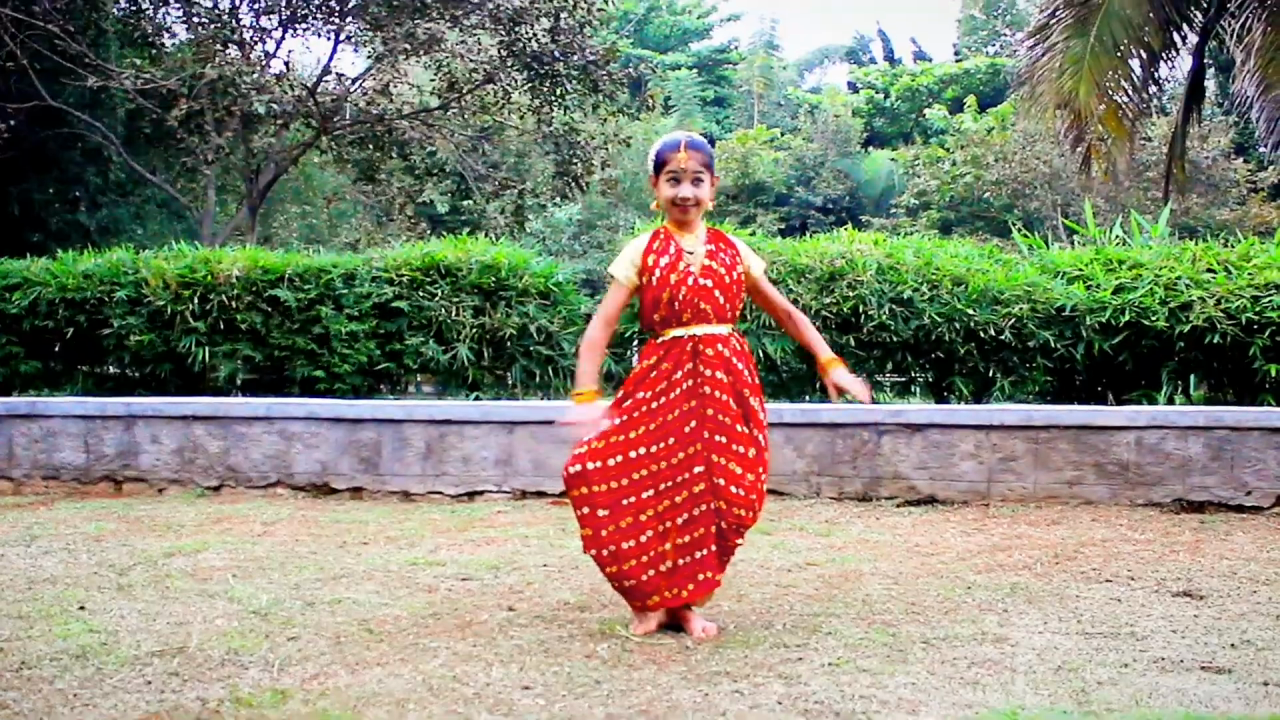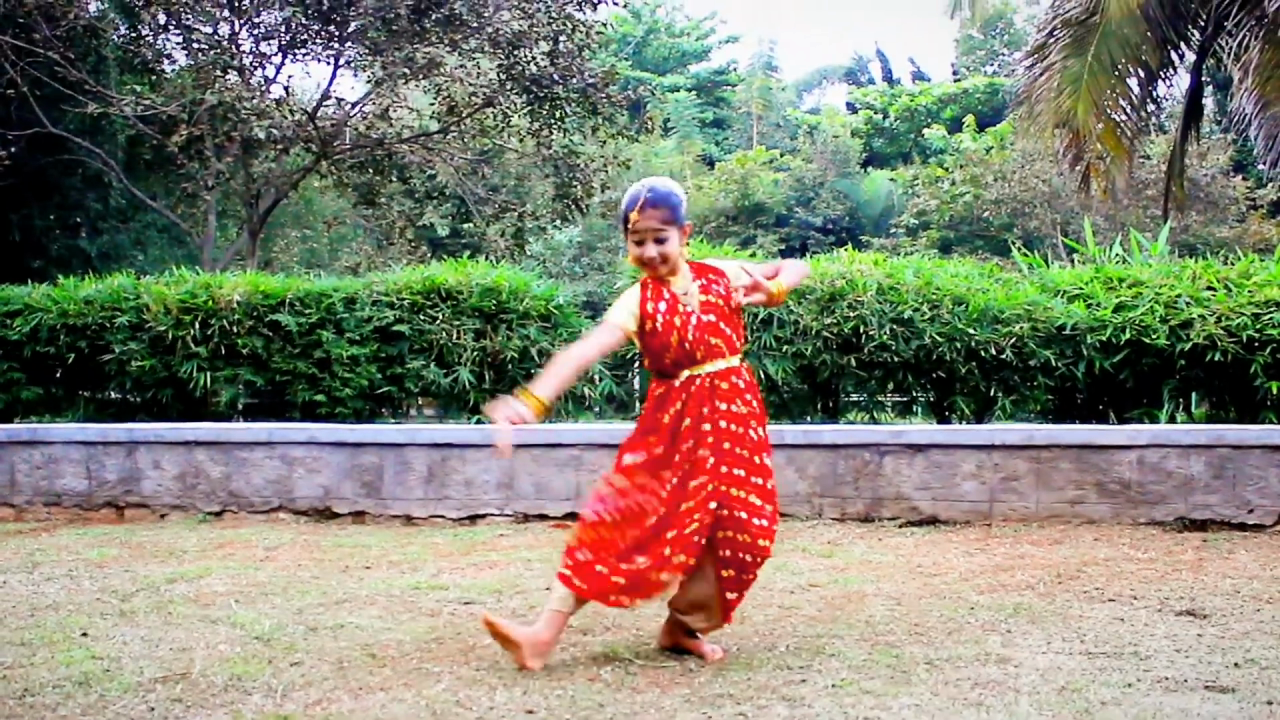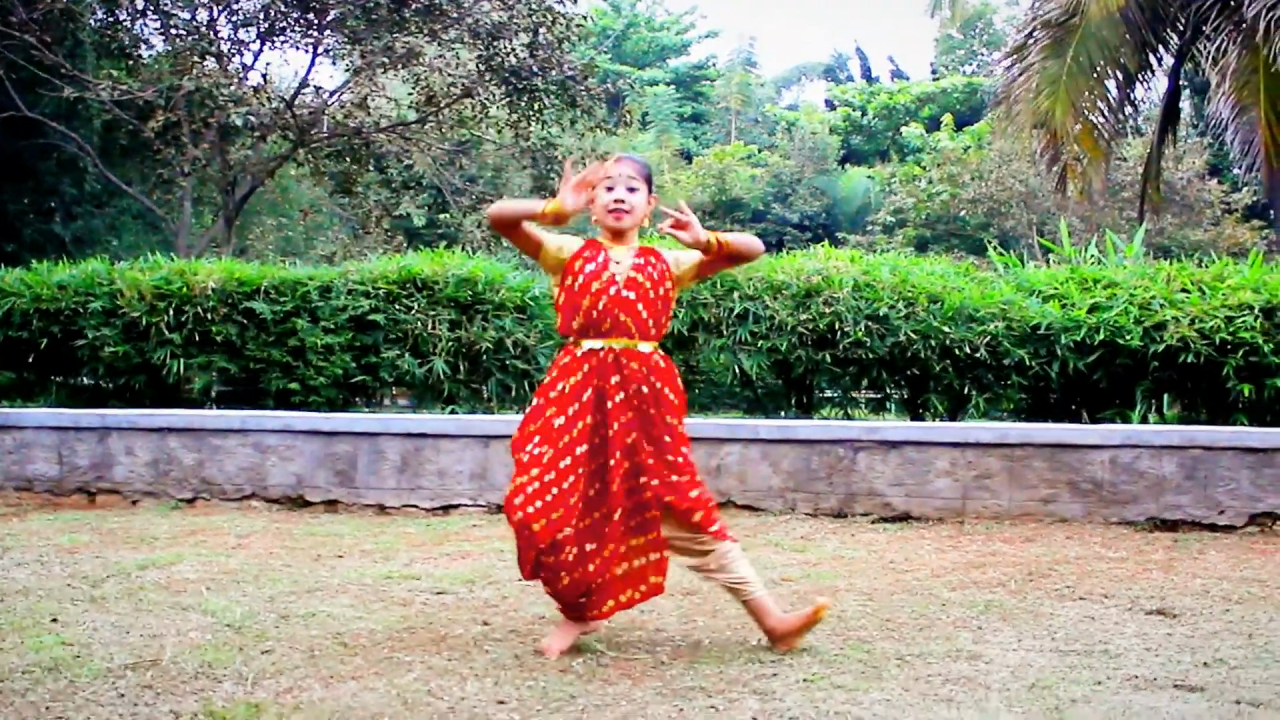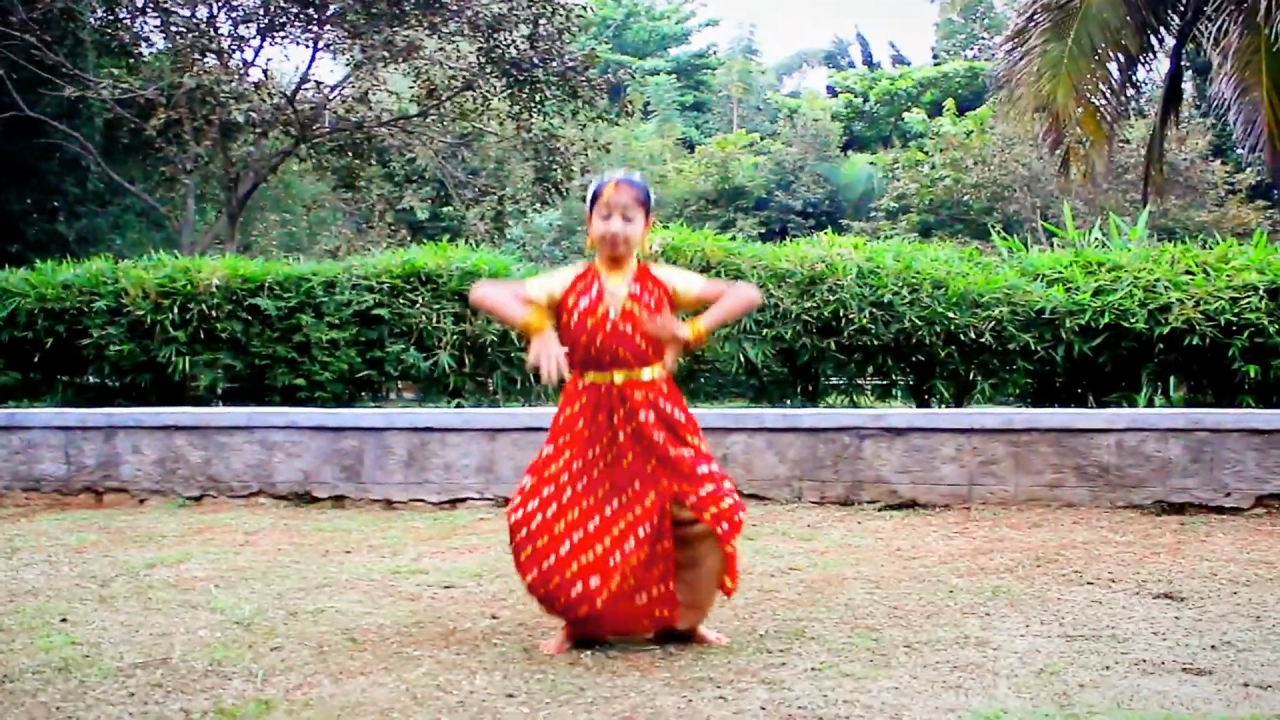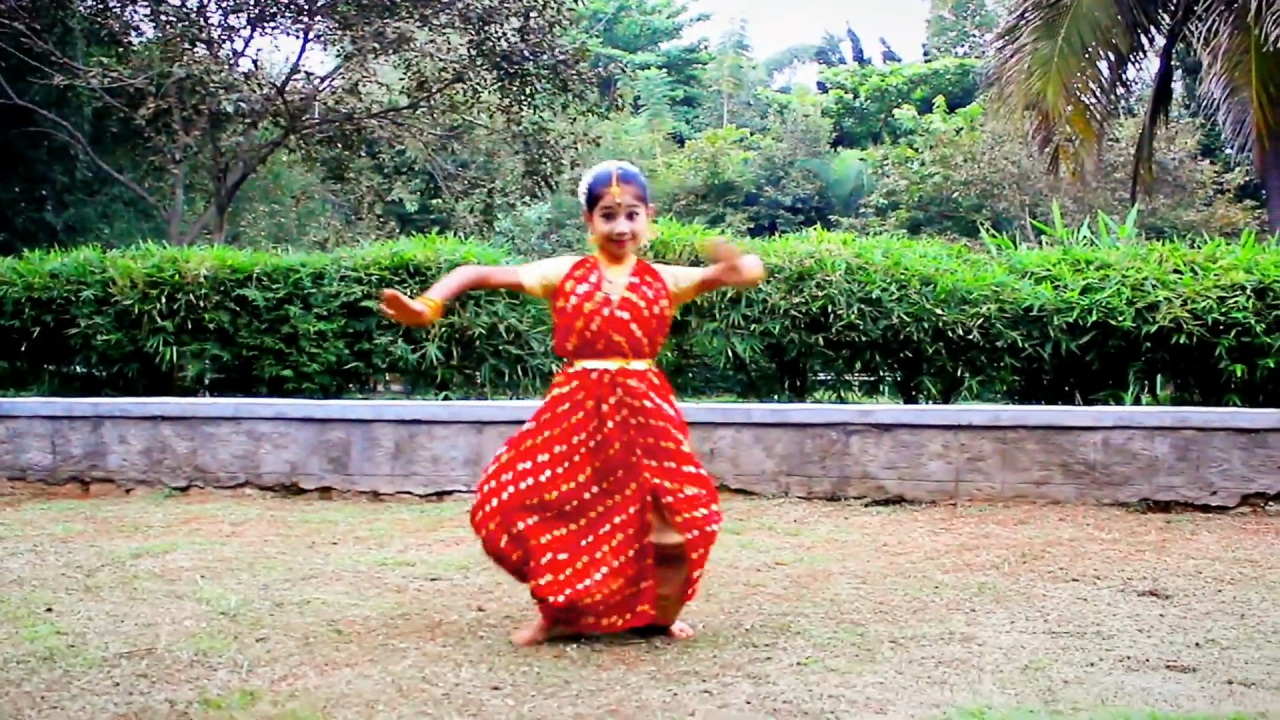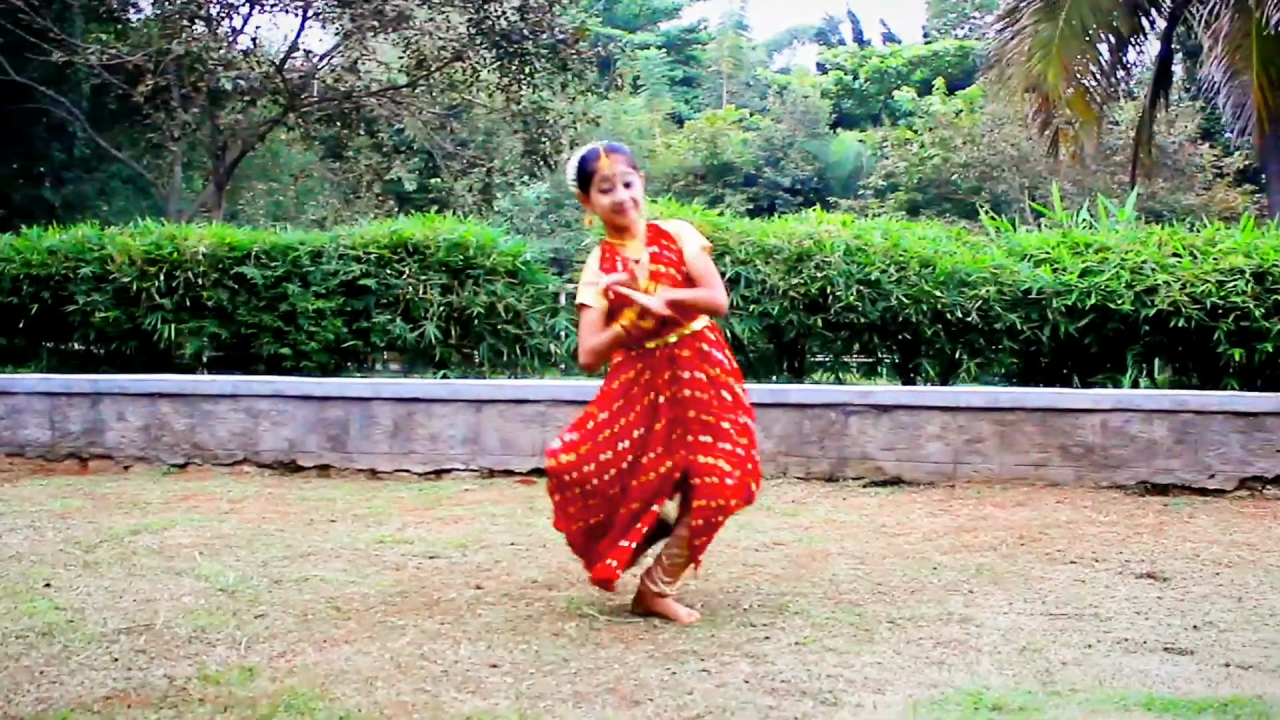
dt=0.7s
person 1, frame 1
left shoulder: (732, 249)
right shoulder: (642, 251)
left elbow: (785, 311)
right elbow: (600, 328)
left wrist: (830, 364)
right wrist: (587, 396)
left hip: (726, 381)
right hip: (662, 381)
left knee: (718, 493)
right knee: (597, 474)
left ankle: (686, 602)
right ankle: (650, 597)
person 1, frame 2
left shoulder: (723, 275)
right shoulder: (635, 302)
left elbow: (797, 266)
right elbow: (585, 350)
left wrist: (772, 290)
right wrist: (530, 400)
left hip: (733, 413)
right hip: (672, 417)
left knee: (732, 528)
right knee: (620, 516)
left ankle: (684, 626)
right ankle: (544, 633)
person 1, frame 3
left shoulder: (667, 261)
right shoulder: (569, 251)
left elbow: (753, 250)
right elbow: (498, 217)
left wrist: (705, 240)
right wrist: (556, 210)
left hip: (644, 391)
right hip: (579, 391)
left knee: (680, 505)
right knee: (559, 503)
left ankle: (770, 618)
right ankle: (581, 615)
person 1, frame 4
left shoulder: (664, 282)
right shoulder: (567, 284)
left elbow: (748, 294)
right elbow: (484, 292)
left wrist: (691, 331)
right wrist: (536, 326)
left hip: (654, 419)
right hip: (587, 420)
left knee: (710, 512)
right knee: (543, 522)
left ankle: (682, 618)
right ankle: (583, 620)
person 1, frame 5
left shoulder: (661, 280)
right shoulder: (563, 273)
left elbow: (731, 269)
right elbow: (476, 274)
left wrist: (744, 268)
right wrist: (425, 307)
left hip: (642, 407)
right hip: (575, 406)
left knee: (685, 514)
right knee: (508, 500)
left ankle: (655, 608)
right ankle: (561, 607)
person 1, frame 6
left shoulder: (677, 236)
right shoulder: (597, 272)
left elbow: (718, 300)
right elbow: (588, 357)
left wrist: (656, 294)
right wrist: (635, 315)
left hip: (702, 371)
right hip: (641, 377)
left knee: (714, 485)
right knee: (576, 463)
left ankle: (658, 588)
